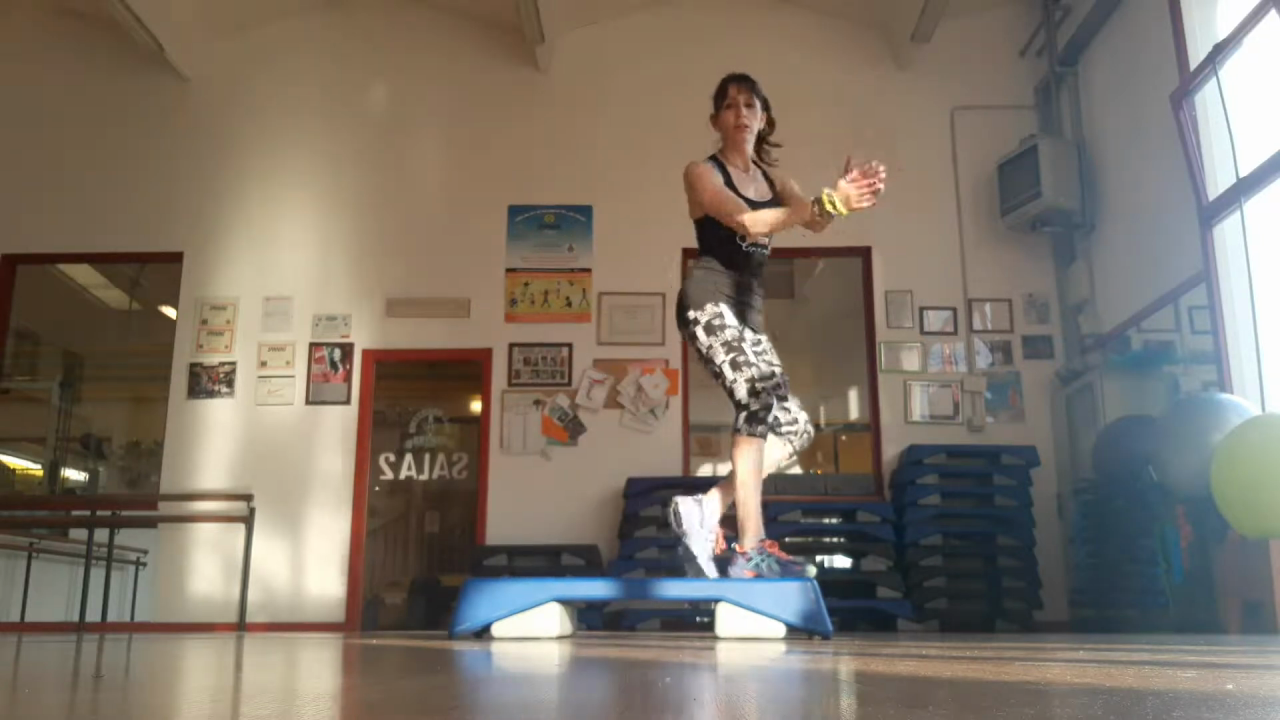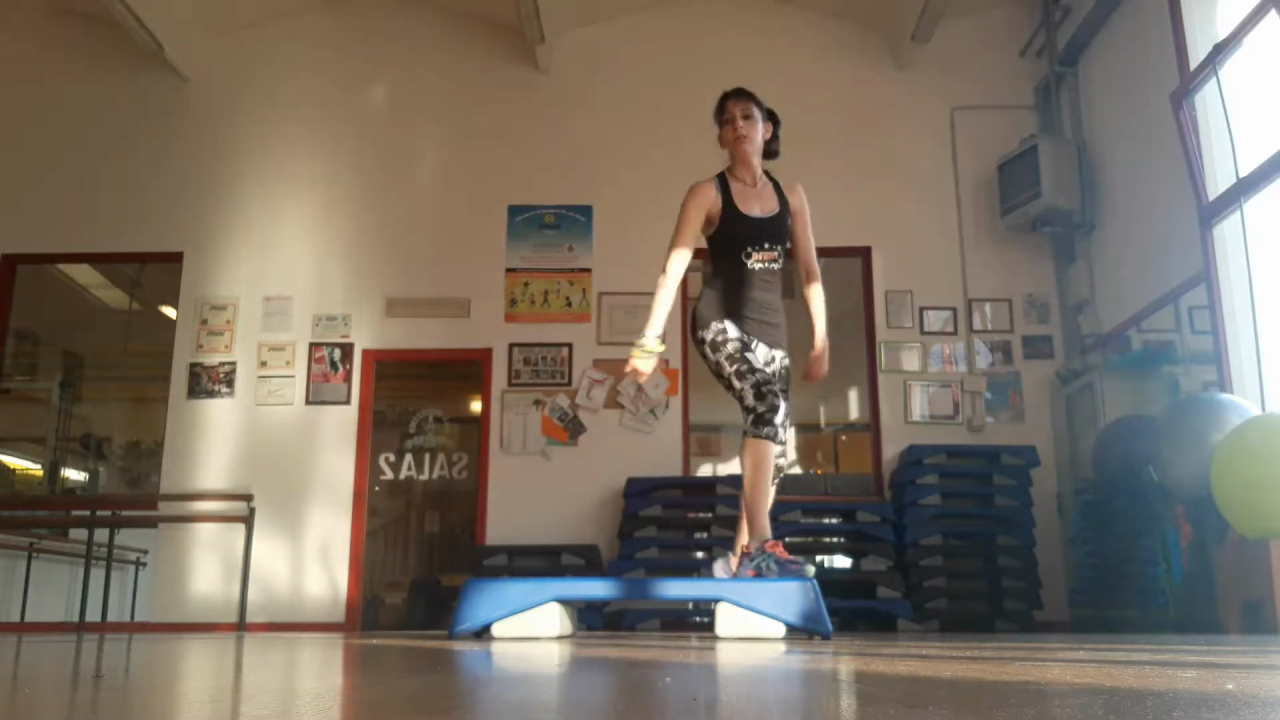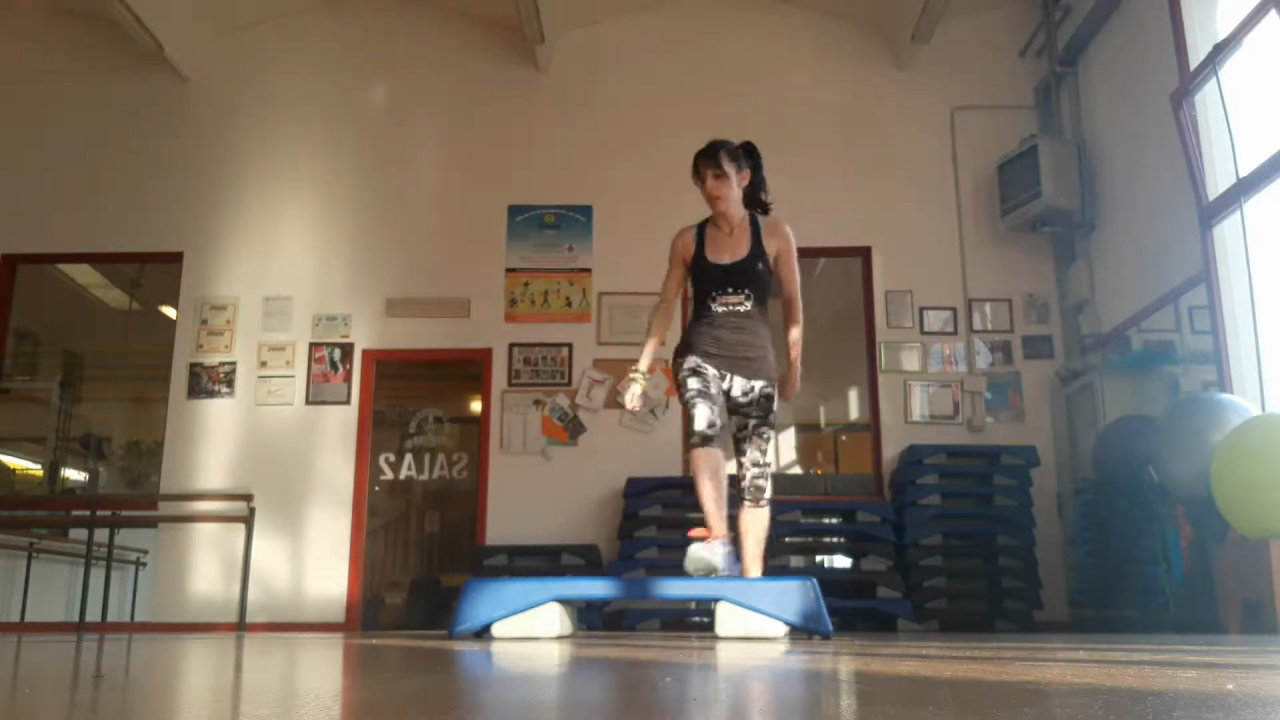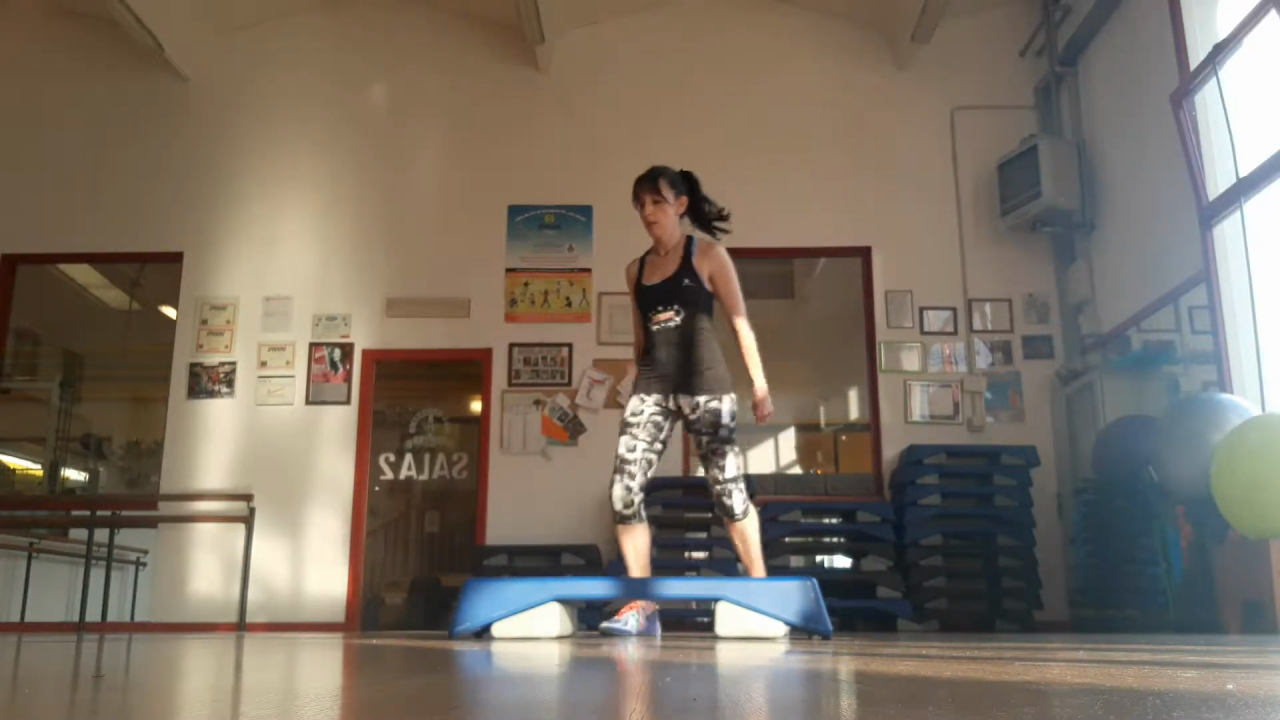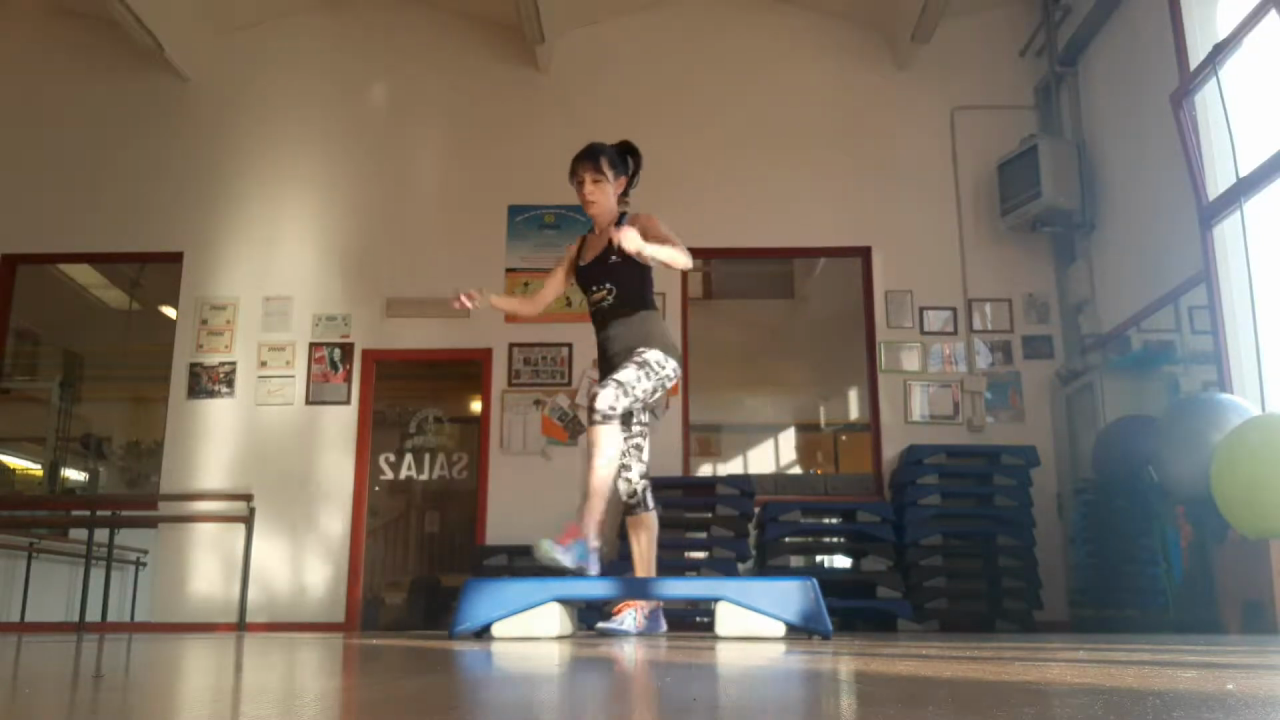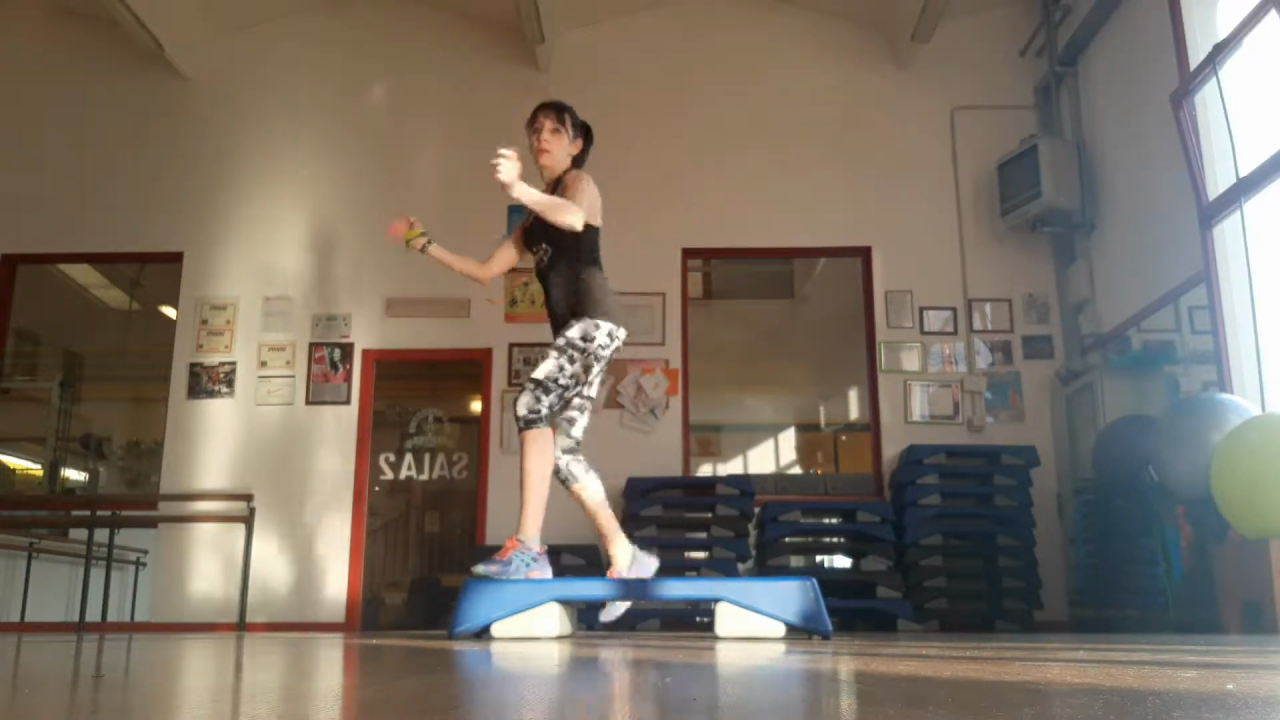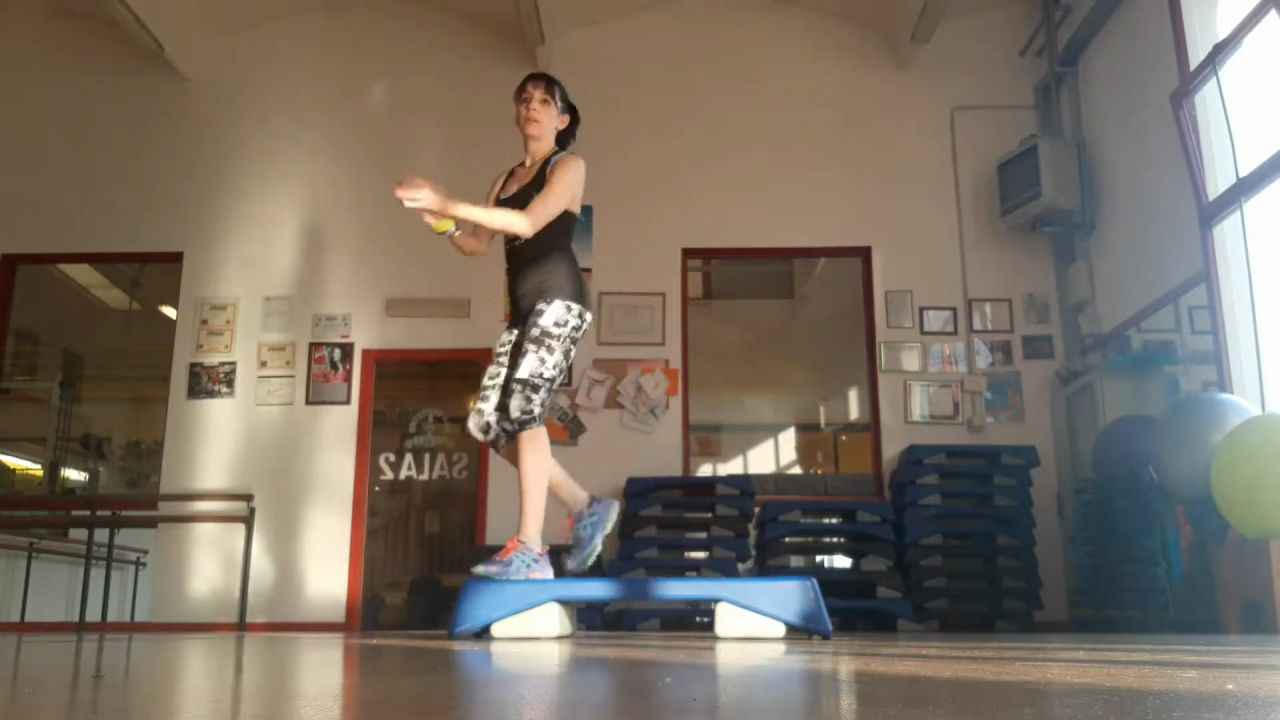
dt=0.3s
person 1, frame 1
left shoulder: (773, 180)
right shoulder: (701, 173)
left elbow: (814, 220)
right elbow: (748, 222)
left wrist: (847, 192)
right wrist: (830, 200)
left hip: (747, 313)
right hip: (708, 302)
left knee: (794, 426)
right knee: (757, 401)
left ankle: (704, 506)
right ankle: (750, 549)
person 1, frame 2
left shoulder: (789, 193)
right shoulder: (707, 193)
left elbow: (809, 270)
right elbow: (676, 262)
left wrist: (821, 338)
right wrist: (652, 333)
left hip: (769, 327)
right hip: (721, 319)
left knee: (775, 445)
right knee: (767, 408)
left ankle: (740, 559)
right ankle: (761, 551)
person 1, frame 3
left shoulder: (775, 234)
right shoulder: (687, 240)
left elbow: (792, 305)
right elbow: (666, 308)
left wrist: (792, 366)
right wrist: (640, 370)
left hip: (753, 364)
right hip: (700, 356)
left knee: (756, 477)
right knee: (705, 426)
left ankle: (752, 582)
right ankle: (717, 540)
person 1, frame 4
left shoulder: (707, 254)
right shoulder: (636, 269)
left elbow: (739, 322)
left wrist: (760, 387)
right wrist: (635, 388)
left hip: (702, 384)
right hip: (650, 386)
left knee: (727, 491)
right knee: (625, 492)
right ankle: (643, 604)
person 1, frame 5
left shoulder: (639, 224)
right shoulder: (579, 250)
left elbow: (684, 259)
right elbow: (534, 305)
left wrist: (641, 246)
right wrist: (483, 299)
left hip: (652, 352)
right hip: (615, 362)
left knee: (606, 402)
right knee: (630, 479)
left ankle: (584, 537)
right ankle: (646, 601)
person 1, frame 6
left shoulder: (579, 183)
right shoulder: (532, 220)
left elbow: (572, 218)
right elbow: (488, 271)
left wrist: (519, 188)
right wrist: (424, 243)
left hip: (592, 323)
right hip: (571, 332)
left knee: (532, 406)
right knee: (561, 451)
left ankle: (528, 550)
right ankle: (625, 558)
person 1, frame 7
left shoulder: (569, 166)
right shoulder: (506, 179)
left elbow: (528, 223)
right elbow: (476, 244)
left wrist: (449, 206)
right wrist: (442, 219)
left hip: (558, 302)
right hip: (524, 311)
left knee: (523, 408)
right knee: (486, 421)
left ankle: (530, 549)
right ankle: (583, 506)
